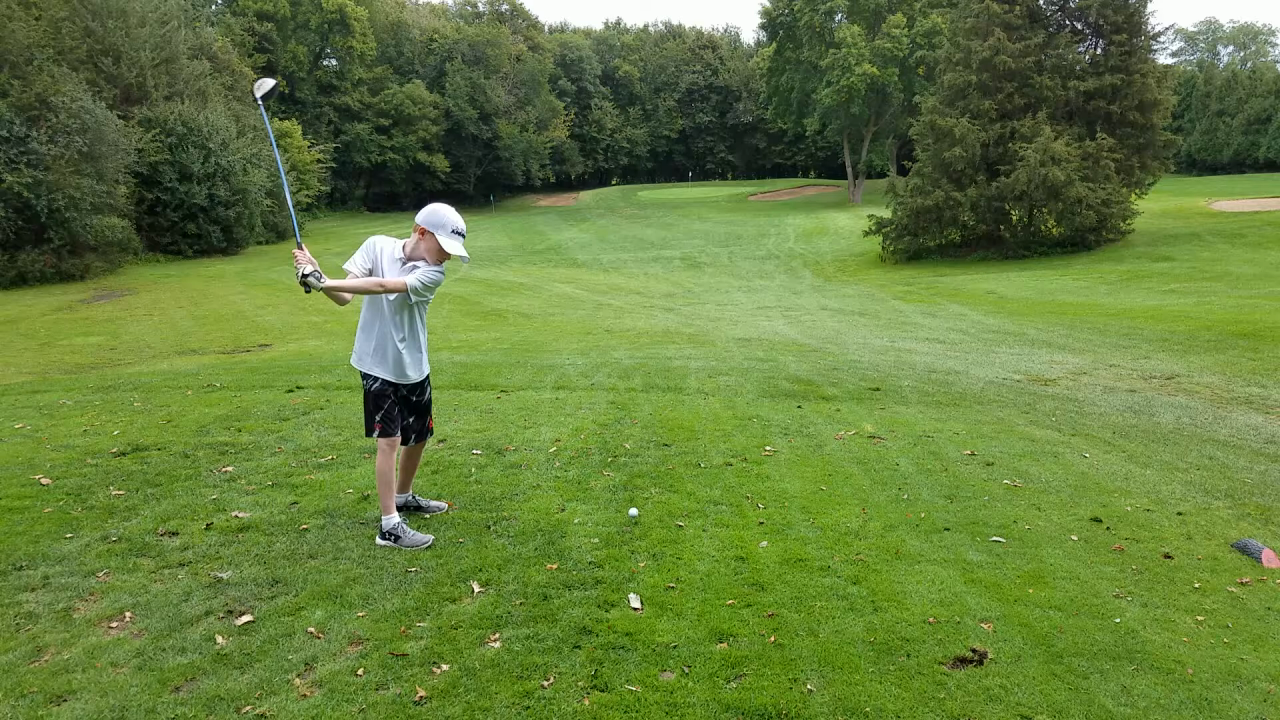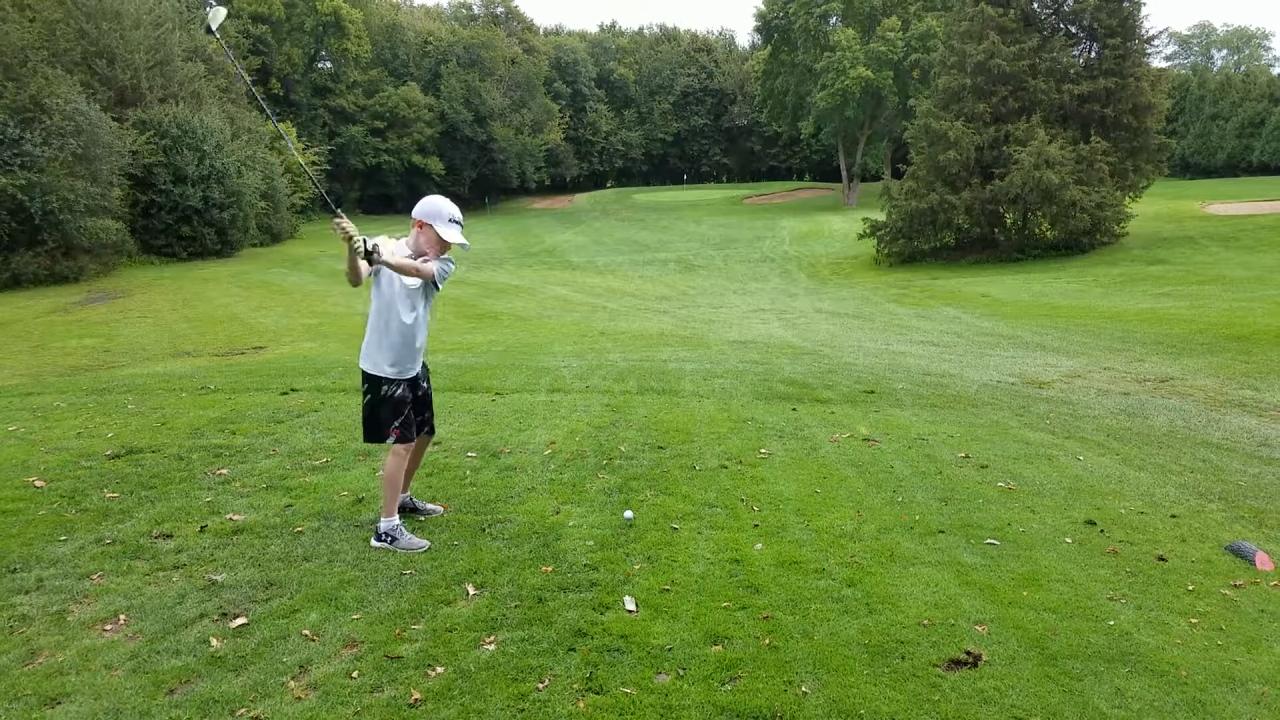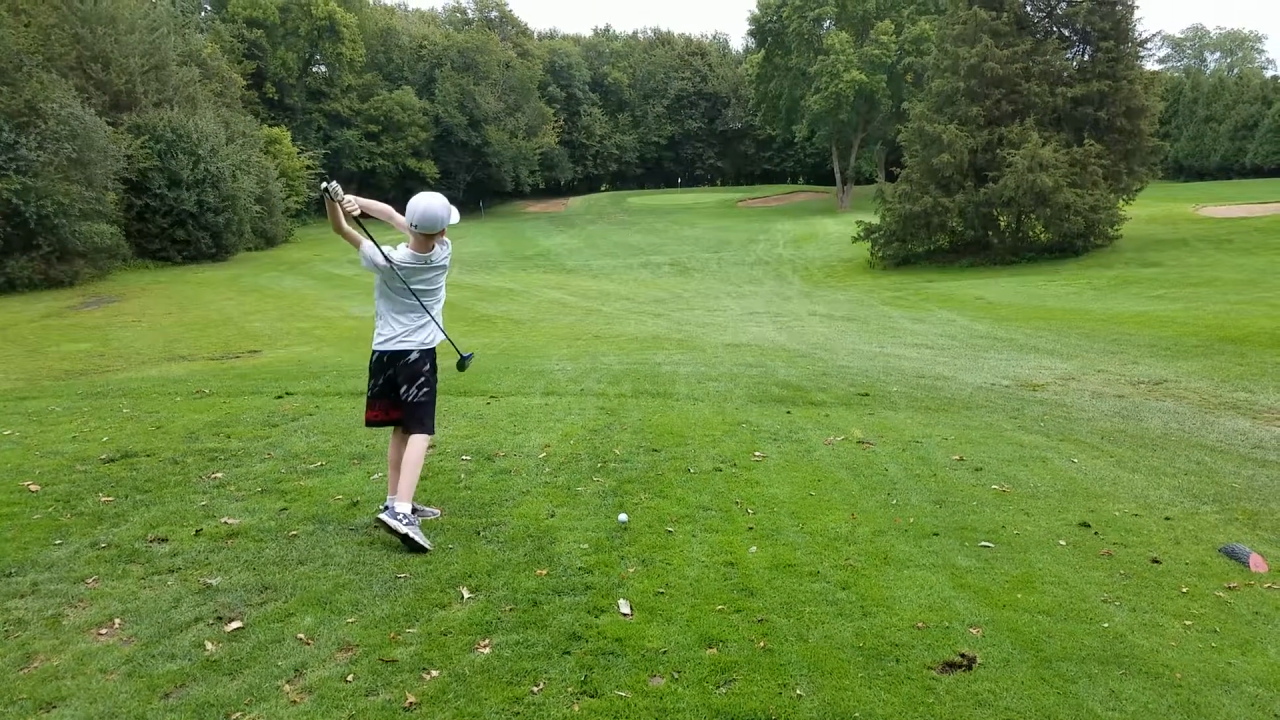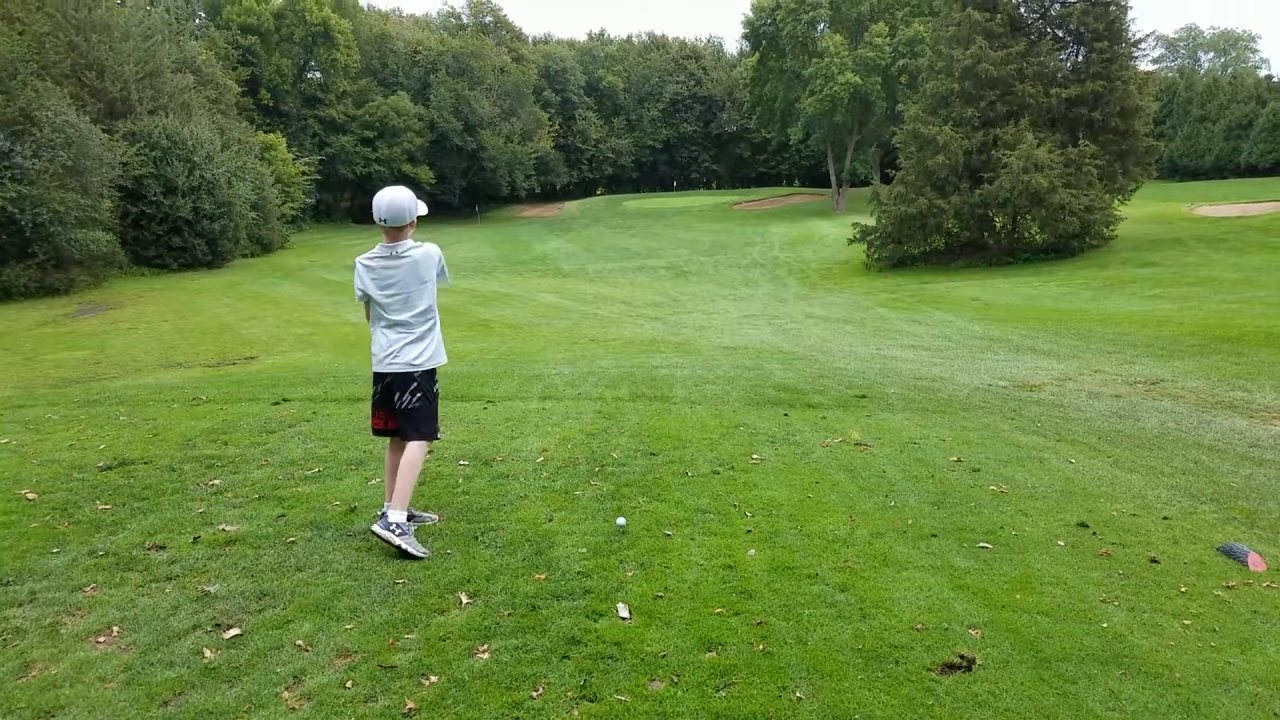
dt=0.7s
person 1, frame 1
left shoulder: (432, 275)
right shoulder: (377, 246)
left elbow: (381, 285)
right elbow: (343, 296)
left wrist: (323, 281)
right wrist: (316, 275)
left hip: (413, 367)
right hip: (377, 366)
left knee: (419, 436)
right knee: (390, 439)
left ankle: (403, 497)
right ankle: (390, 526)
person 1, frame 2
left shoulder: (441, 266)
right shoulder: (384, 249)
left elbow: (413, 268)
right elbow: (355, 278)
left wrist: (375, 252)
right wrist: (361, 252)
left hip: (413, 365)
right hip: (383, 368)
left knee: (423, 434)
right knee: (402, 443)
left ankle: (401, 497)
right ankle: (387, 528)
person 1, frame 3
left shoulder: (388, 261)
right shoulder: (444, 252)
left elbow: (341, 229)
right elbow: (394, 215)
left wrist: (335, 200)
right wrist: (355, 202)
left hip: (384, 351)
right hip: (418, 352)
left knee: (400, 427)
right knee: (419, 431)
left ankle: (396, 502)
right ankle: (401, 510)
person 1, frame 4
left shoulder: (364, 266)
right shoulder: (430, 255)
left elbow: (370, 318)
left hip: (384, 362)
right hip: (419, 363)
left knee: (398, 437)
right knee: (418, 439)
left ankle: (395, 508)
right ankle: (394, 520)
